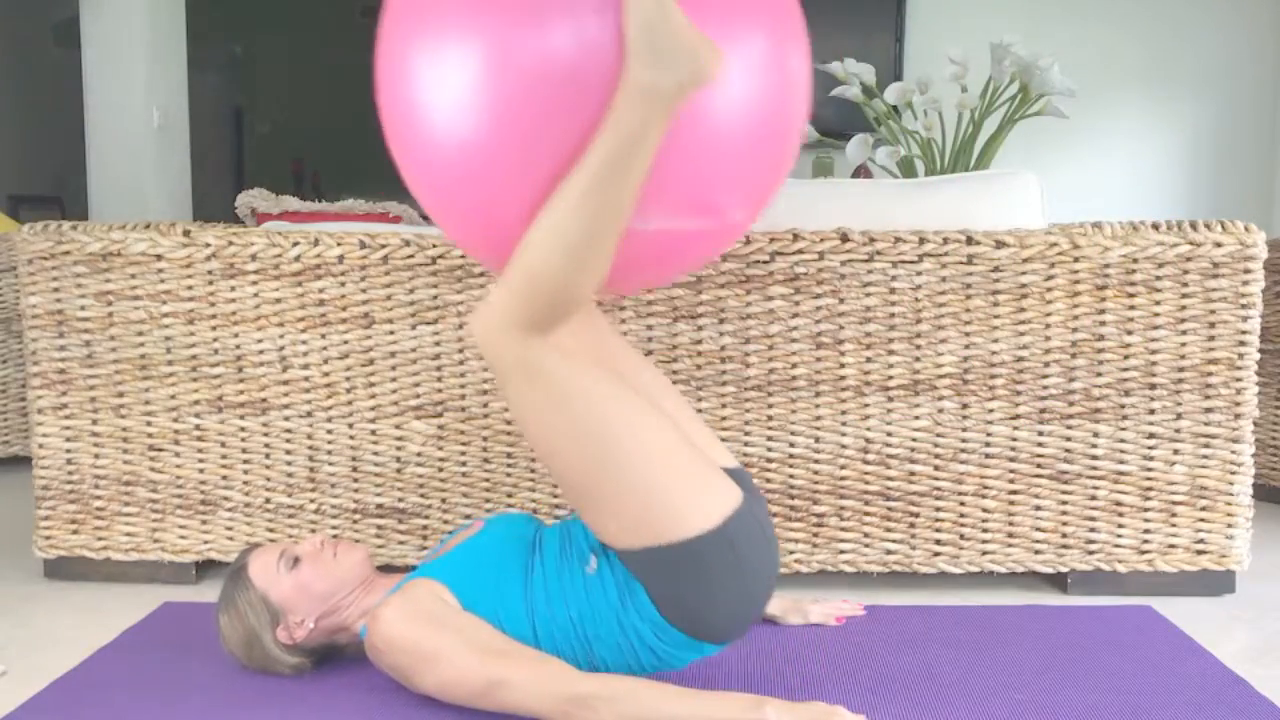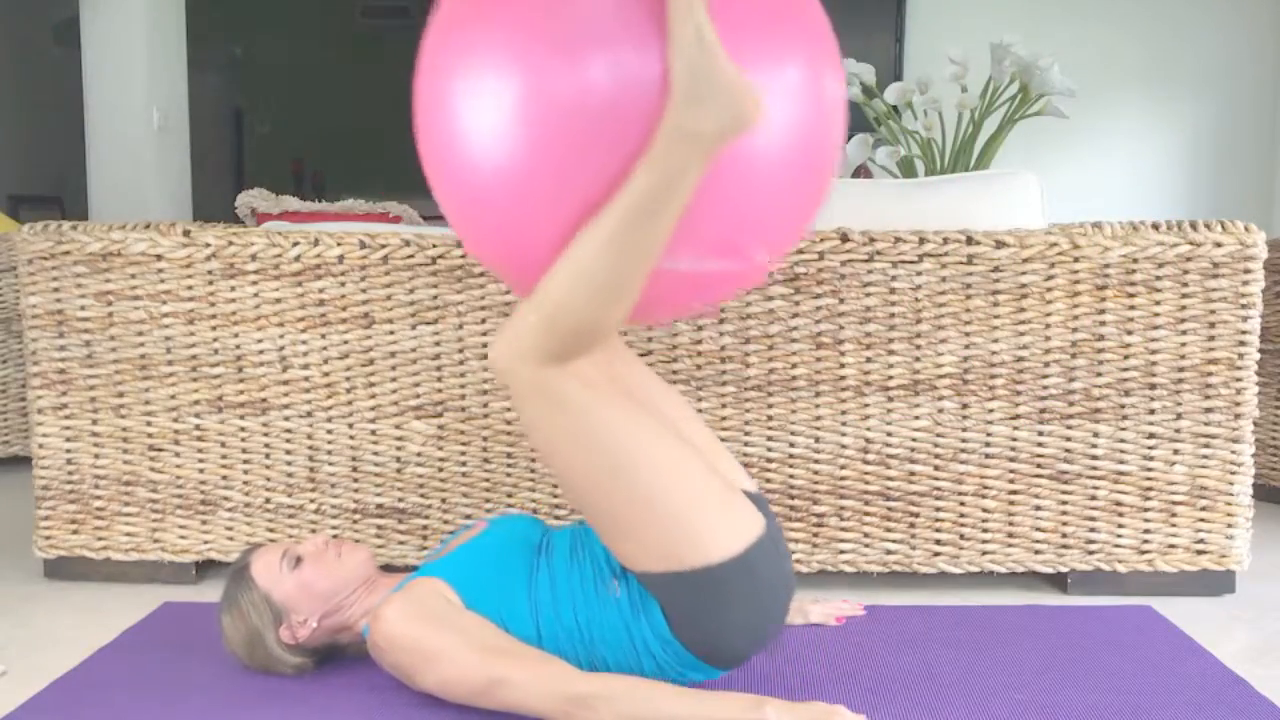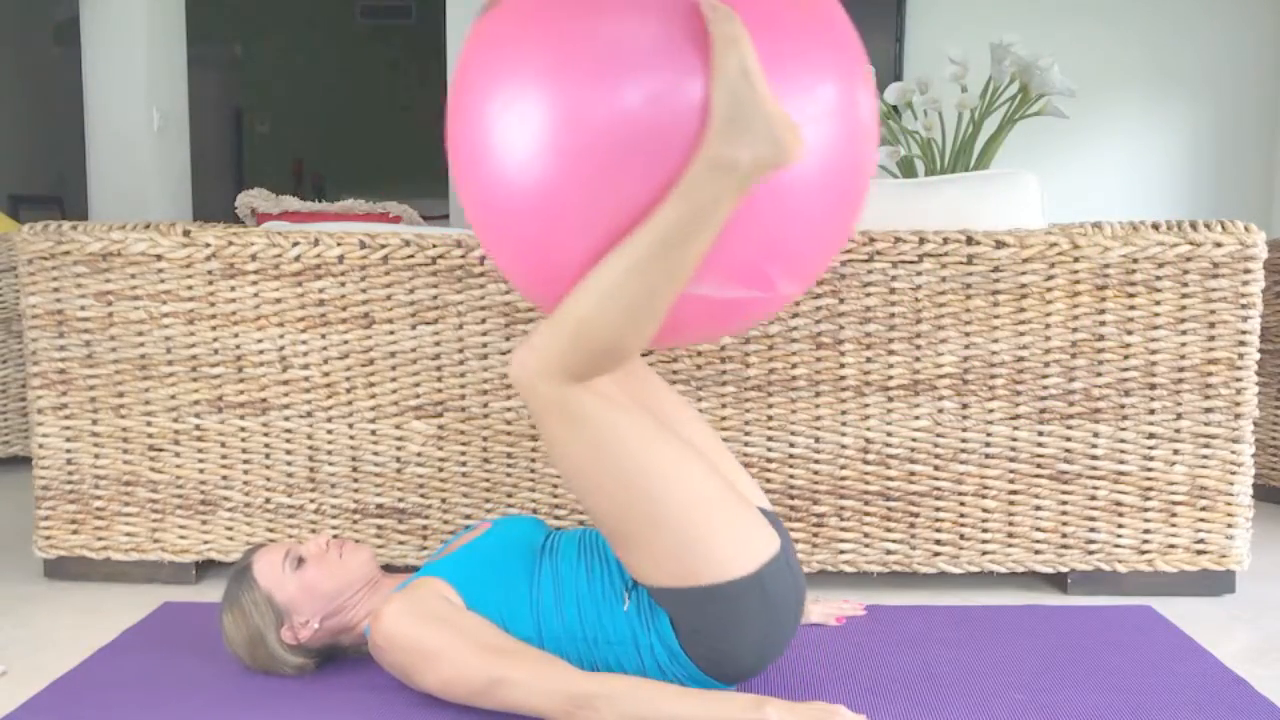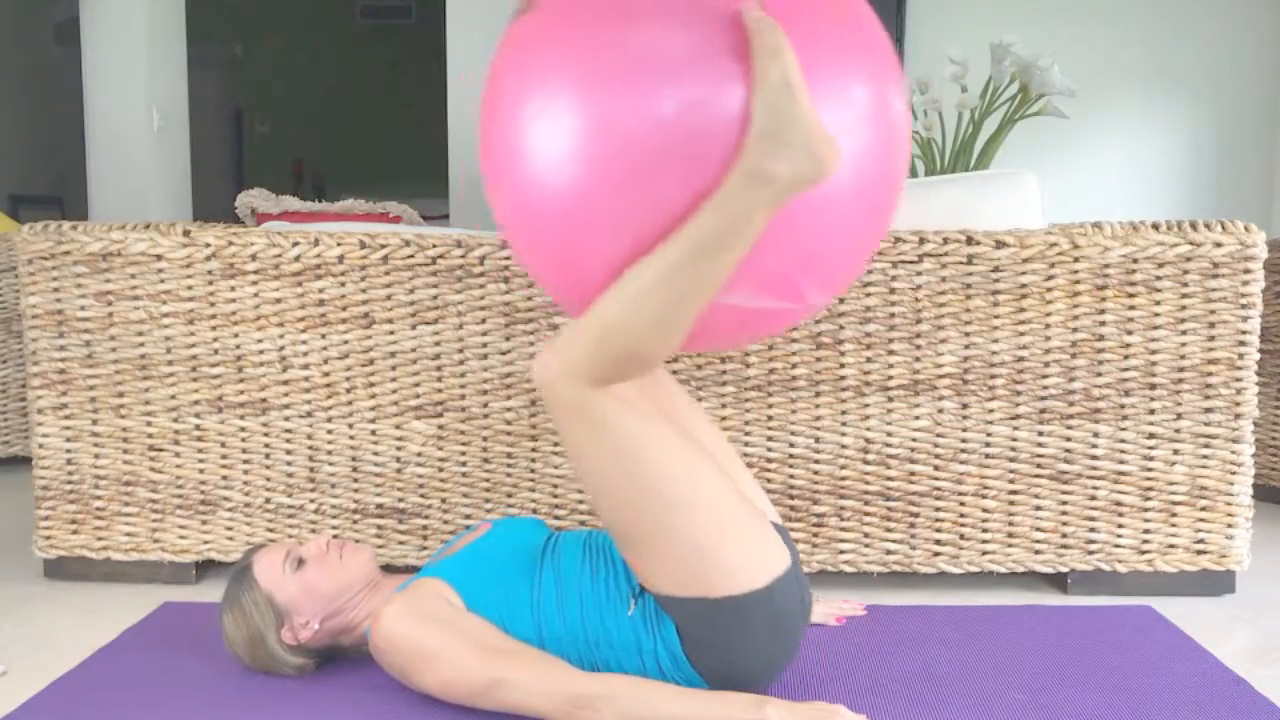
dt=0.1s
person 1, frame 1
left shoulder: (435, 582)
right shoulder: (399, 630)
left hip: (707, 558)
right hip: (702, 561)
right knee: (508, 324)
right ankle: (652, 80)
person 1, frame 2
left shoulder: (438, 583)
right shoulder: (402, 628)
left hip: (719, 578)
right hip: (712, 584)
right knee: (531, 353)
right ankle: (696, 118)
person 1, frame 3
left shoulder: (440, 582)
right shoulder: (402, 628)
left wrist: (774, 598)
left hip: (735, 595)
right hip: (721, 626)
left knee: (591, 345)
right knee: (547, 365)
right ankle: (736, 152)
person 1, frame 4
left shoulder: (443, 583)
right shoulder: (402, 628)
left wrist: (772, 602)
left hip: (739, 601)
right hip: (727, 630)
left knee: (601, 360)
right knee: (573, 371)
right ankle: (772, 163)
